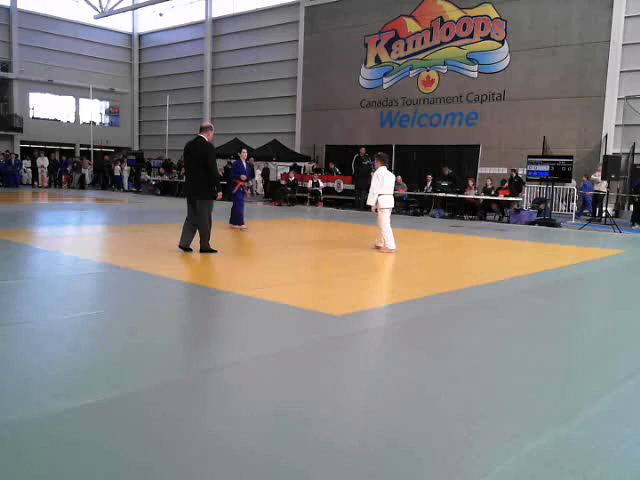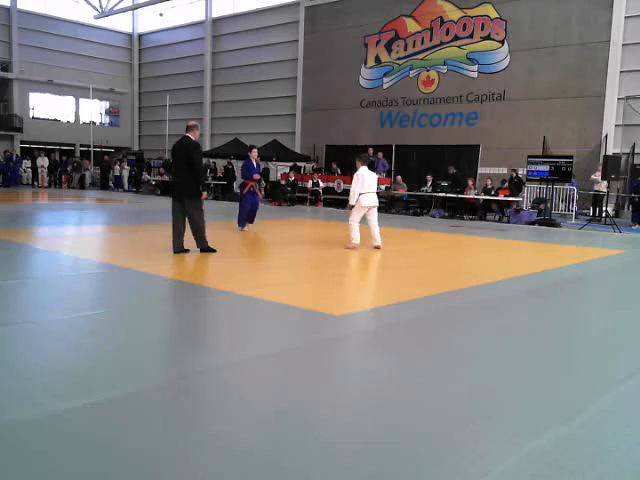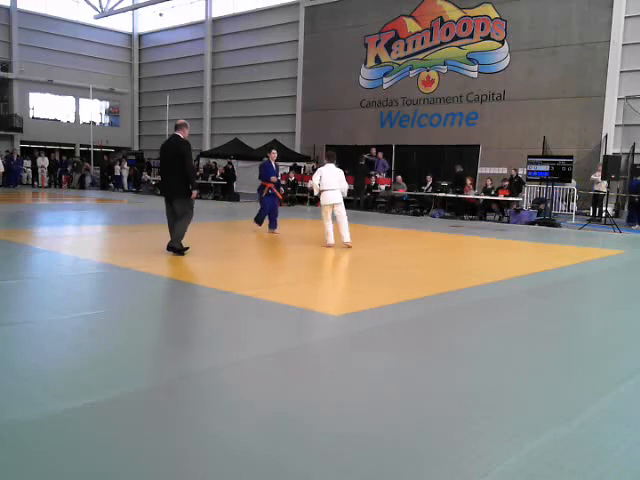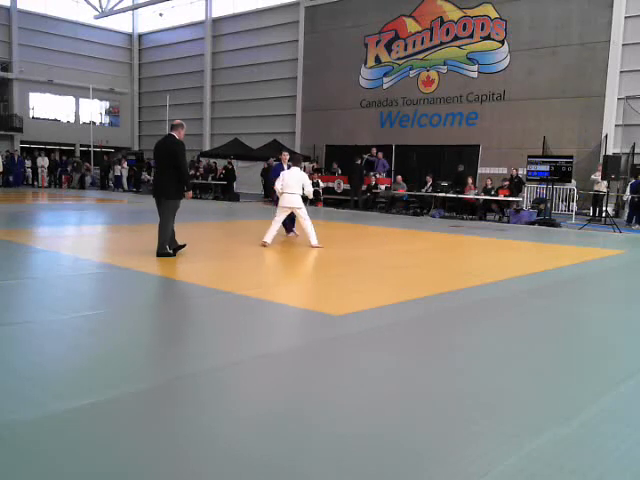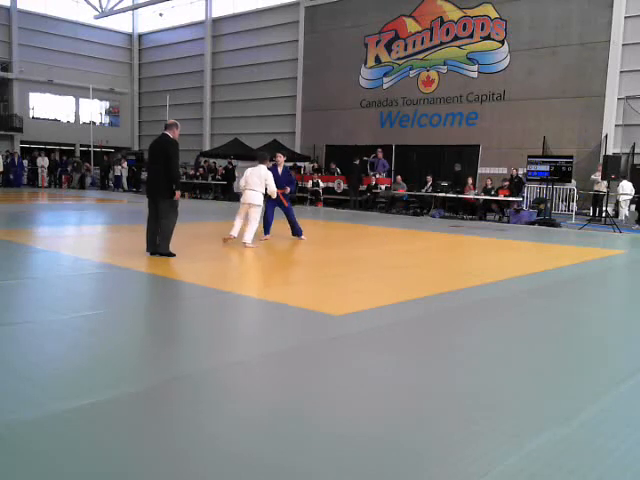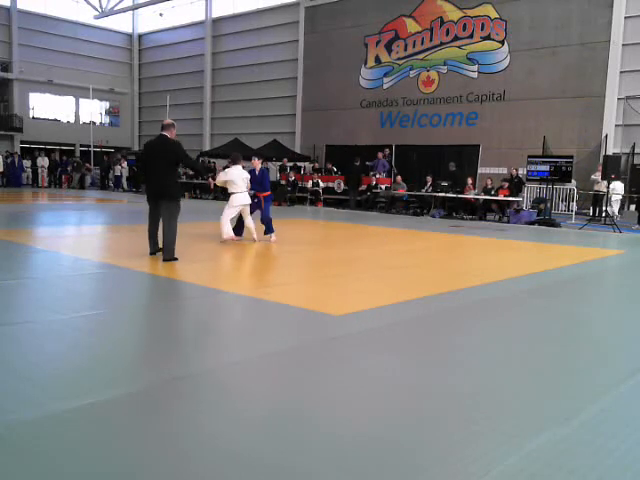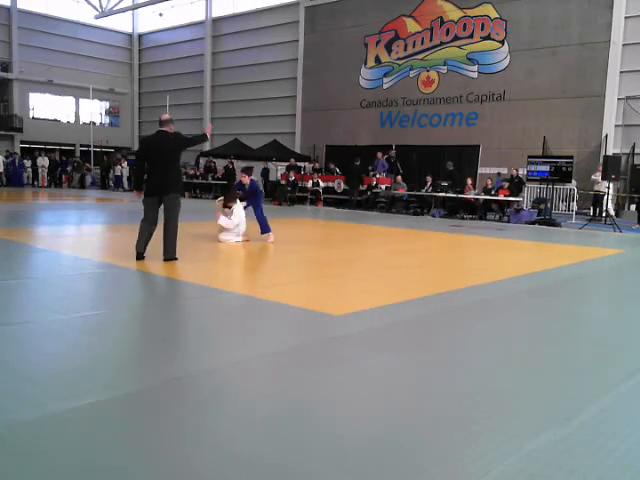
dt=0.4s
person 1, frame 1
left shoulder: (188, 145)
right shoulder: (208, 147)
left elbow: (187, 166)
right elbow: (213, 170)
right wrist: (218, 189)
left hip: (191, 187)
right hip: (204, 189)
left knee: (192, 216)
right knee: (204, 218)
left ankle: (185, 242)
right ankle: (204, 246)
person 1, frame 2
left shoulder: (176, 145)
right shoulder: (194, 146)
left elbow: (175, 166)
right elbow: (199, 169)
right wrist: (203, 189)
left hip: (177, 188)
right hip: (191, 189)
left knee: (178, 218)
right knee: (196, 217)
left ankle: (178, 247)
right ankle: (203, 245)
person 1, frame 3
left shoulder: (165, 144)
right shoulder: (184, 144)
left elbow: (162, 167)
right elbow: (189, 167)
right wrist: (194, 187)
left hip: (168, 188)
right hip: (181, 188)
left knee: (173, 218)
right knee: (186, 215)
left ankle: (177, 246)
right ankle: (174, 243)
person 1, frame 4
left shoulder: (159, 143)
right shoulder: (178, 144)
left elbow: (158, 165)
right elbow: (182, 168)
right wrist: (188, 188)
left hip: (159, 186)
right hip: (171, 188)
left knee: (166, 217)
right knee: (168, 218)
left ankle: (173, 245)
right ankle: (162, 249)
person 1, frame 5
left shoulder: (154, 143)
right shoulder: (172, 143)
right elbow: (174, 168)
right wrist: (177, 187)
left hip: (152, 186)
right hip: (165, 188)
left knee: (154, 217)
right knee: (170, 216)
left ankle: (153, 248)
right ankle: (163, 248)
person 1, frame 6
left shoulder: (148, 145)
right shoulder: (173, 145)
left elbow: (145, 168)
right elbow: (189, 162)
left hip: (152, 189)
right hip: (170, 190)
left knee: (154, 218)
right knee: (170, 221)
left ankle: (153, 248)
right ankle: (168, 254)
person 1, frame 7
left shoulder: (146, 141)
right shoulder: (176, 139)
left elbow: (139, 165)
right elbow: (193, 140)
left wrist: (138, 186)
right wrist: (206, 135)
left hip: (152, 187)
right hip: (171, 187)
left knee: (148, 219)
right knee: (171, 221)
left ankle: (140, 251)
right ankle: (169, 254)
